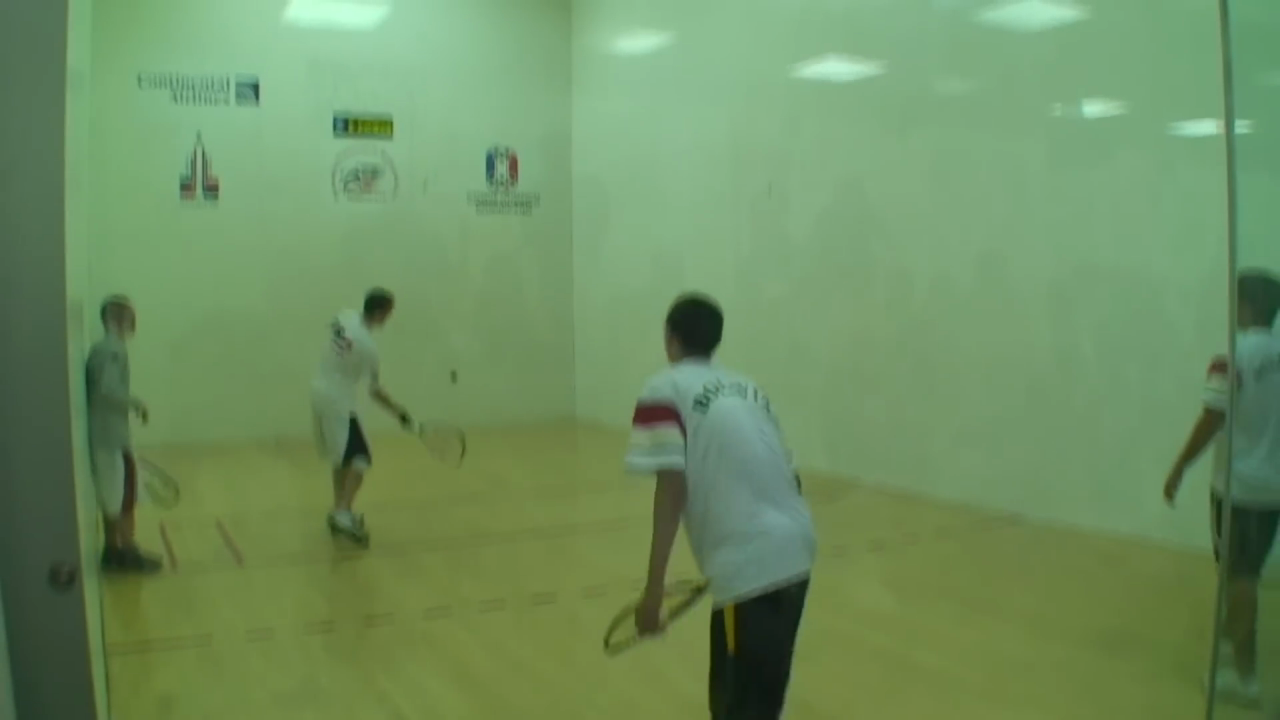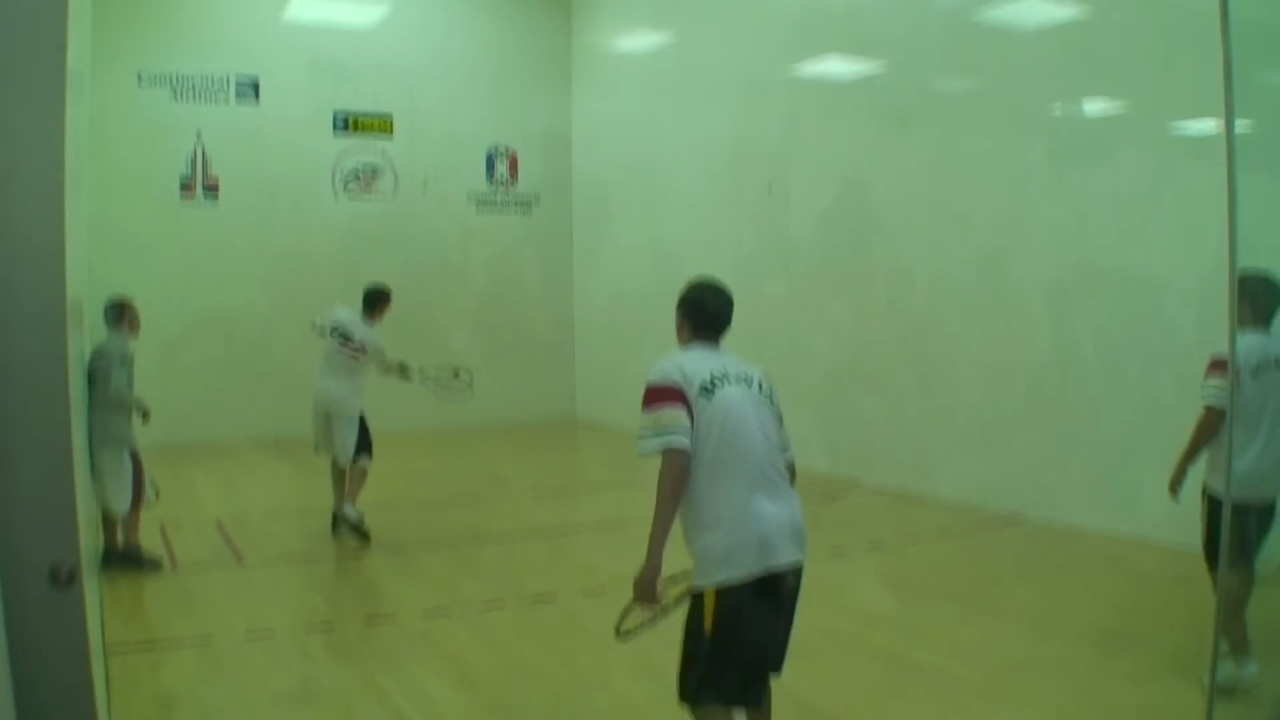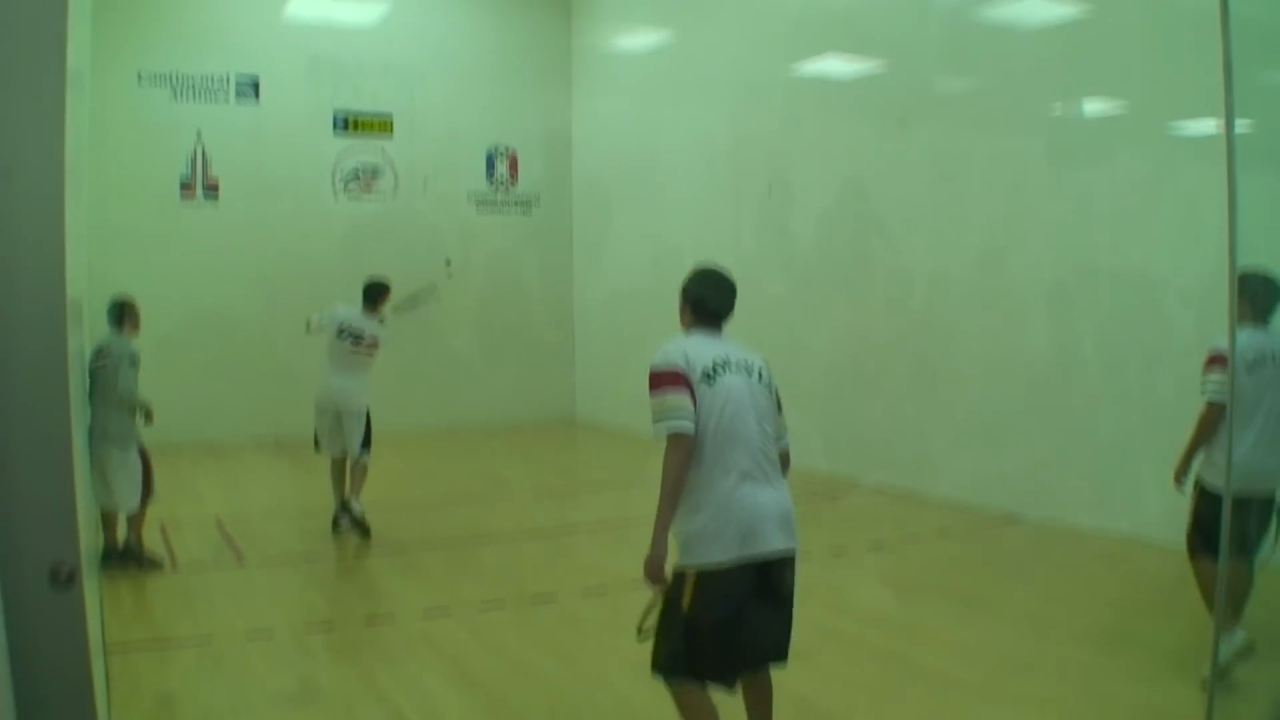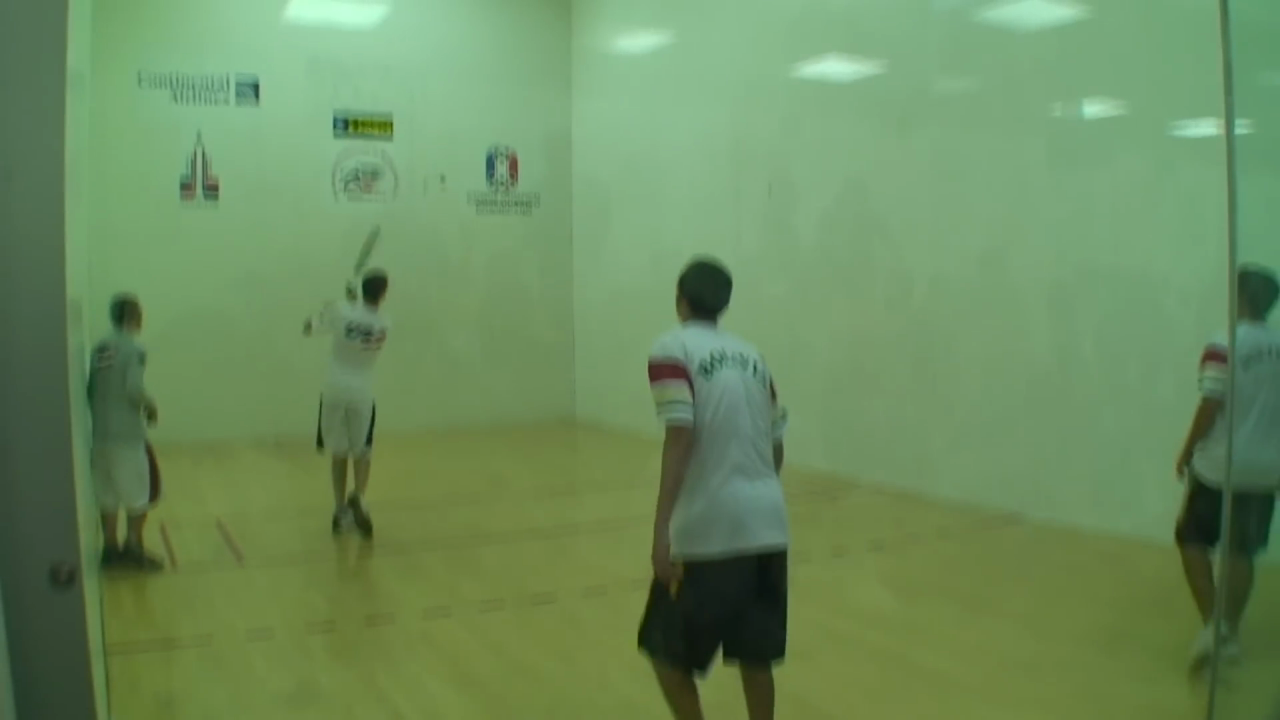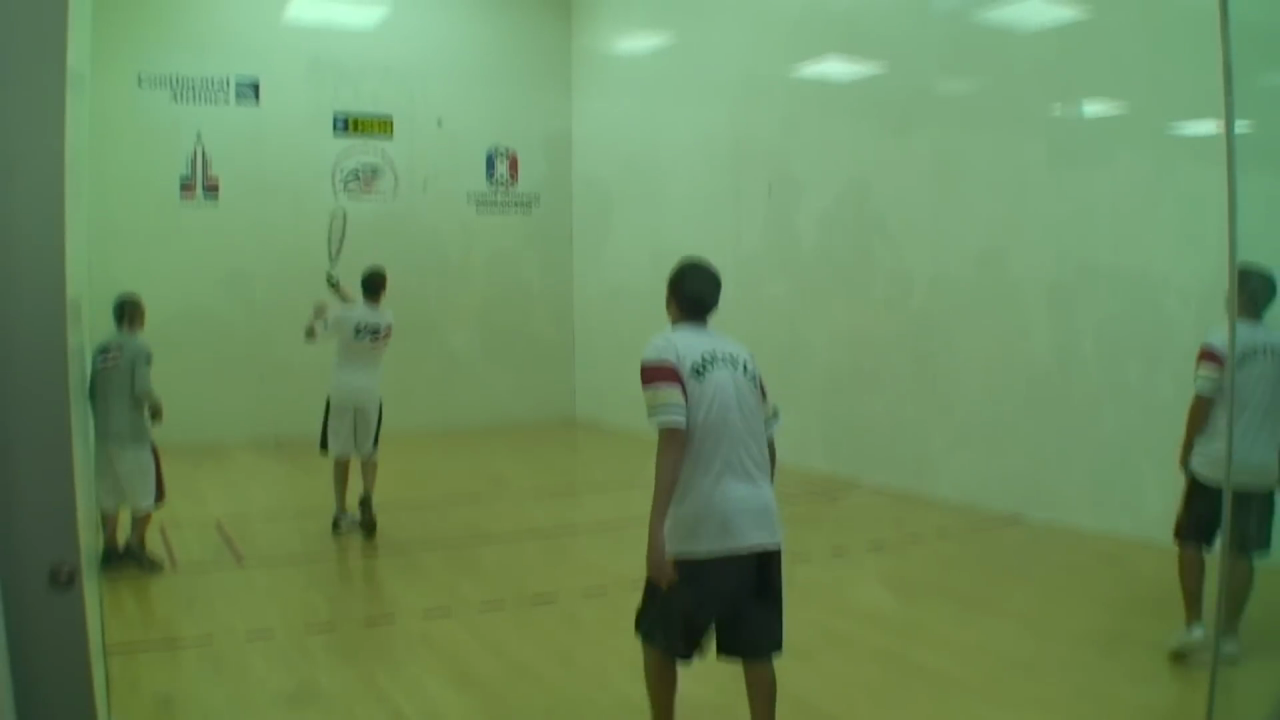
dt=0.1s
person 1, frame 1
left shoulder: (663, 390)
right shoulder: (747, 387)
left elbow: (671, 485)
left wrist: (654, 586)
left hip: (748, 561)
right hip: (795, 543)
right knee: (754, 677)
person 1, frame 2
left shoulder: (671, 372)
right shoulder: (754, 375)
left elbow: (675, 462)
left wrist: (652, 556)
left hip: (731, 551)
right hip: (785, 539)
right knee: (753, 667)
person 1, frame 3
left shoulder: (674, 357)
right shoulder: (754, 361)
left elbow: (680, 446)
left wrist: (658, 540)
left hip: (718, 537)
right hip: (776, 529)
left knee: (680, 668)
right knee: (752, 659)
person 1, frame 4
left shoulder: (672, 349)
right shoulder: (751, 354)
left elbow: (680, 438)
left wrist: (660, 530)
left hip: (704, 530)
right hip: (767, 525)
left knee: (664, 648)
right knee: (756, 652)
person 1, frame 5
left shoulder: (663, 352)
right shoulder: (740, 354)
left elbow: (673, 441)
left wrist: (655, 533)
left hip: (698, 530)
right hip: (760, 526)
left knee: (660, 636)
right knee: (756, 650)
person 2, frame 1
left shoulder: (1232, 357)
left elbow: (1211, 419)
left wrist: (1178, 469)
left hip: (1237, 486)
left knee: (1239, 577)
left ankle: (1245, 674)
right ankle: (1232, 643)
person 2, frame 2
left shoulder: (1231, 356)
left elbow: (1213, 417)
left wrist: (1182, 465)
left hip: (1229, 482)
left knee: (1224, 565)
right knee: (1240, 563)
left ankle: (1240, 658)
right ankle: (1231, 640)
person 2, frame 3
left shoulder: (1226, 350)
left elbow: (1213, 411)
left wrist: (1186, 459)
left hip: (1221, 474)
left knee: (1203, 553)
right knee: (1241, 555)
left ankle: (1231, 630)
right ankle: (1230, 627)
person 2, frame 4
left shoulder: (1223, 346)
left elbow: (1210, 406)
left wrist: (1187, 451)
left hip: (1217, 468)
left knee: (1191, 540)
right knee: (1242, 553)
left ankle: (1213, 623)
right ankle: (1228, 633)
person 2, frame 5
left shoulder: (1218, 344)
left elbow: (1202, 404)
left wrist: (1186, 449)
left hip: (1211, 467)
left knee: (1190, 542)
right knee: (1240, 553)
left ankle: (1194, 624)
right ankle: (1230, 633)
person 3, frame 1
left shoulder: (103, 348)
right shoulder: (113, 349)
right elbow: (109, 390)
right wrist: (135, 402)
left hip: (105, 434)
right hip: (111, 437)
left knee: (111, 498)
right knee: (124, 497)
left ankle: (112, 551)
right ankle: (130, 553)
person 3, frame 2
left shoulder: (100, 350)
right shoulder: (121, 350)
right elbow: (117, 391)
right wrist: (140, 404)
left hip: (98, 435)
right hip: (116, 437)
left knee: (109, 497)
right knee: (131, 496)
left ankle: (112, 551)
right ankle: (132, 551)
person 3, frame 3
left shoulder: (100, 349)
right shoulder: (127, 350)
left elbow: (96, 392)
right elbow: (125, 391)
right wrist: (144, 405)
left hip: (100, 434)
right hip: (121, 436)
left knee: (109, 495)
right knee: (139, 491)
left ankle: (111, 550)
right ankle: (133, 549)
person 3, frame 4
left shoulder: (99, 349)
right shoulder: (133, 348)
left elbow: (90, 392)
right elbow: (134, 389)
right wrist: (150, 405)
left hip: (101, 434)
right hip: (128, 434)
left knee: (108, 494)
right knee: (140, 494)
left ankle: (111, 550)
right ankle: (133, 548)
person 3, frame 5
left shoulder: (100, 350)
right shoulder: (139, 348)
left elbow: (92, 393)
right elbow: (142, 388)
right wrist: (156, 404)
left hip: (104, 434)
right hip: (132, 435)
left knee: (109, 495)
right knee: (146, 494)
left ankle: (111, 550)
right ankle: (135, 548)
person 4, frame 1
left shoulder: (345, 316)
right shoulder: (366, 345)
right elbow: (375, 391)
right wrist: (398, 411)
left hip: (321, 396)
right hip: (338, 404)
left knee: (342, 457)
right knee: (359, 459)
left ankle: (342, 511)
right ankle: (342, 512)
person 4, frame 2
left shoulder: (338, 314)
right shoulder: (372, 341)
left elbow: (317, 326)
right elbow: (385, 368)
right wrist: (401, 370)
left hip: (322, 395)
right hip: (347, 403)
left knee: (338, 456)
right knee: (361, 459)
left ankle: (341, 511)
right ankle: (348, 506)
person 4, frame 3
left shoulder: (337, 313)
right shoulder: (379, 332)
left elbow: (310, 327)
left hip: (327, 395)
right hip: (354, 399)
left knee: (337, 455)
right knee: (360, 455)
left ankle: (341, 511)
right ankle: (352, 499)
person 4, frame 4
left shoulder: (341, 312)
right shoulder: (384, 323)
left elbow: (307, 328)
left wrist: (327, 313)
right wrist: (356, 300)
left hip: (335, 390)
right hip: (362, 394)
left knee: (338, 452)
right knee: (362, 452)
left ankle: (341, 512)
right ankle: (357, 496)
person 4, frame 5
left shoulder: (345, 315)
right shoulder: (387, 318)
left elbow: (310, 335)
left wrist: (319, 315)
right wrist: (341, 293)
left hip: (342, 393)
right hip: (369, 394)
left knee: (341, 455)
right knee: (369, 453)
left ankle: (341, 514)
right ankle: (367, 498)
